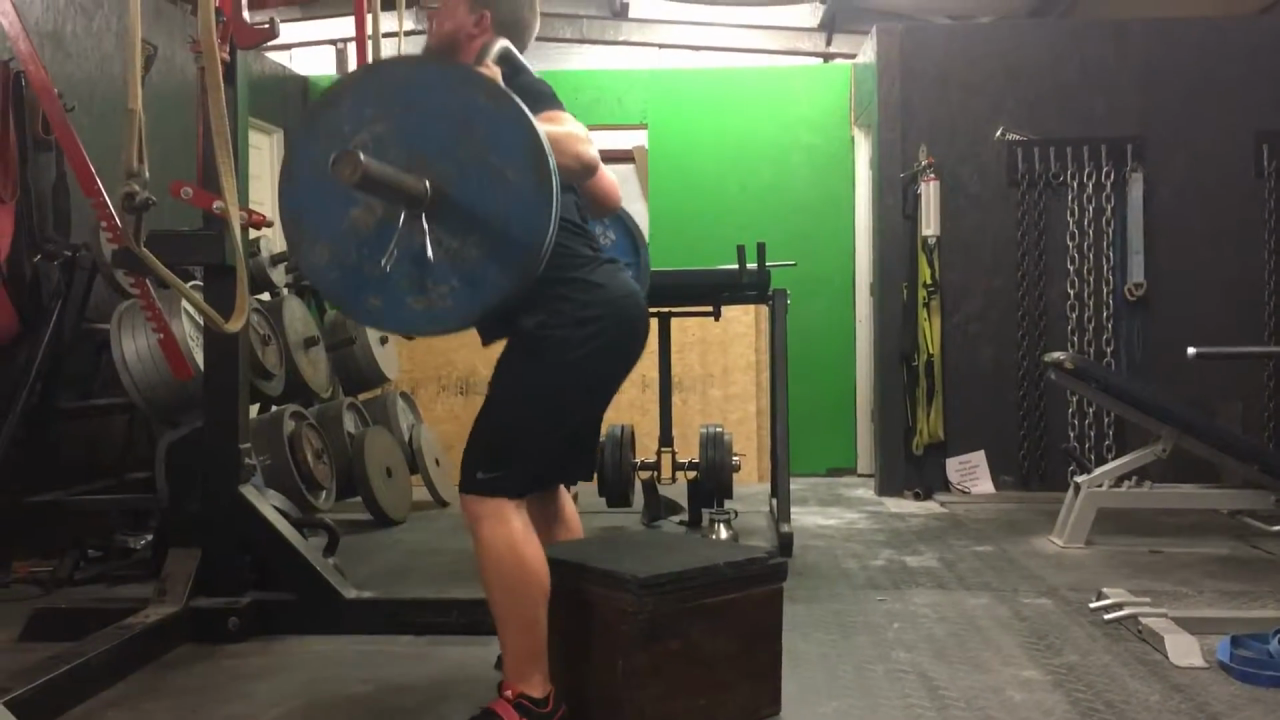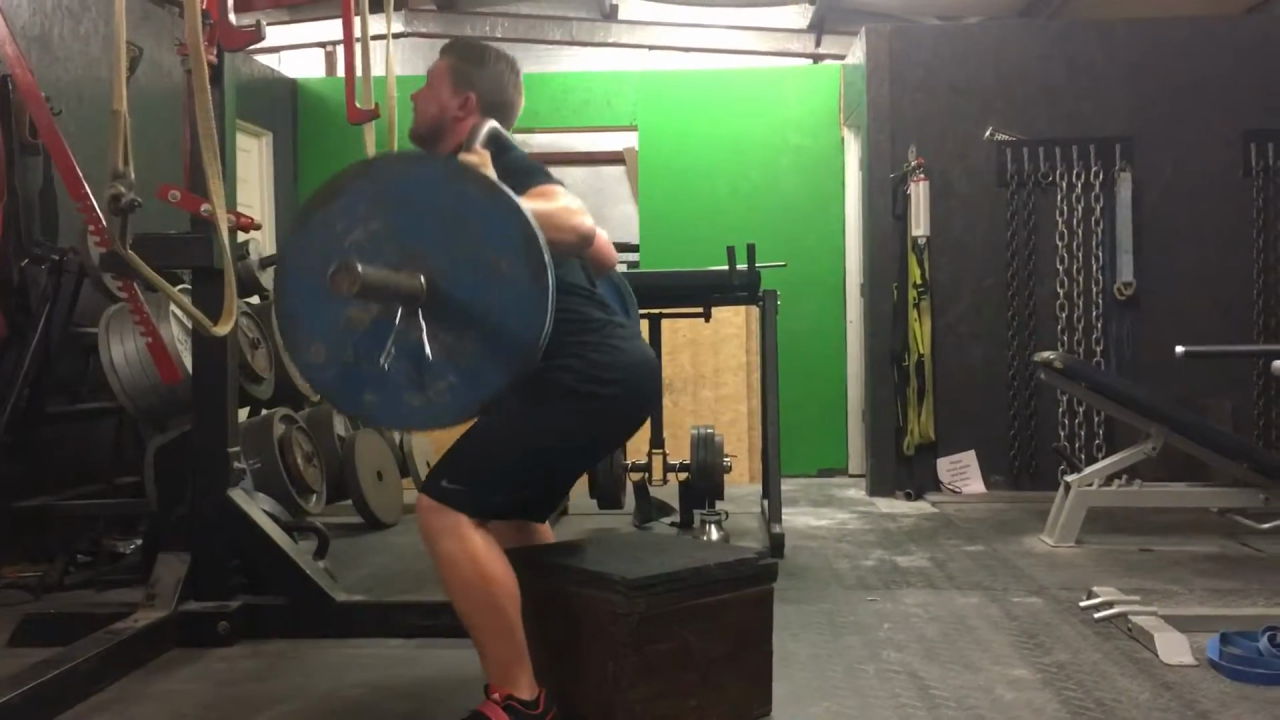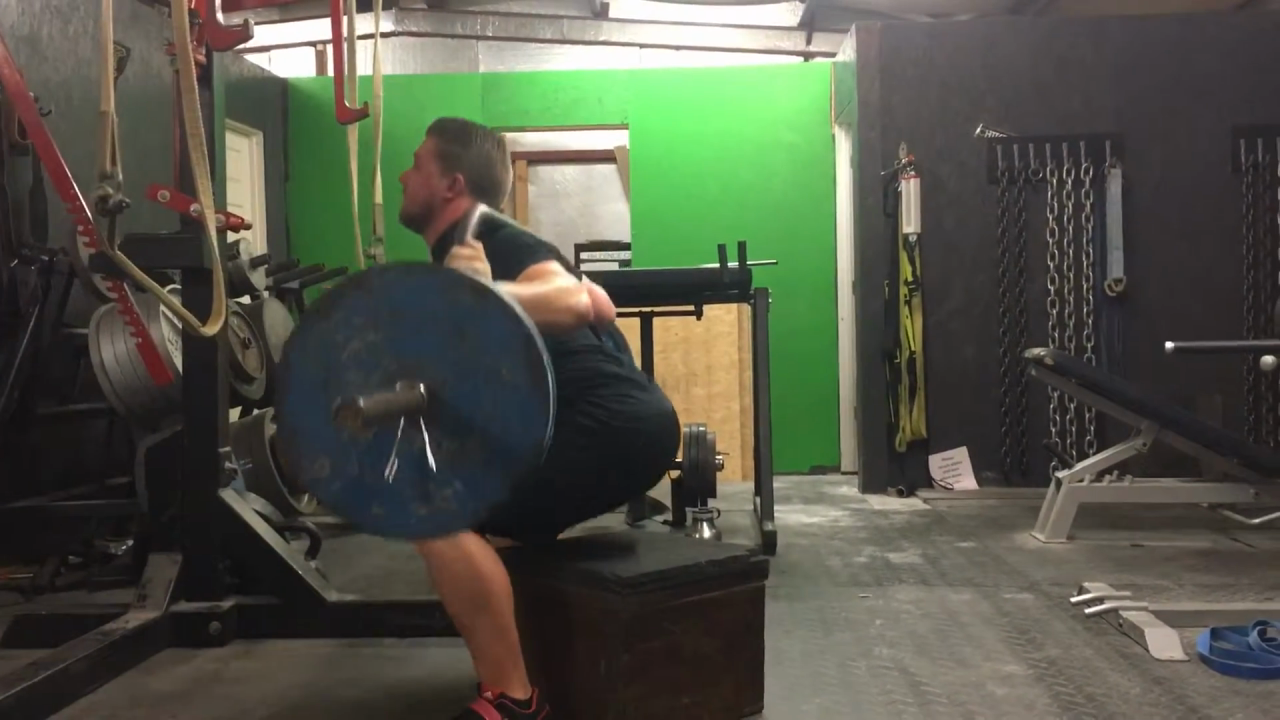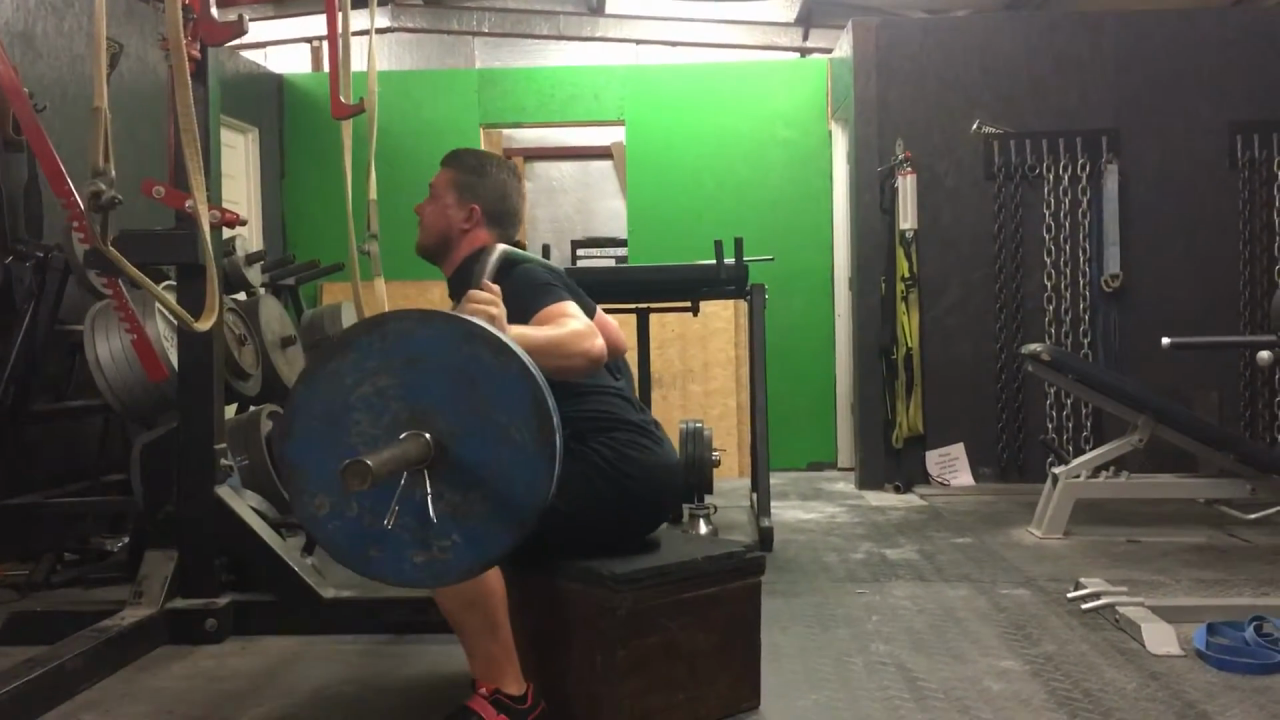
dt=0.4s
person 1, frame 1
left shoulder: (498, 82)
right shoulder: (506, 87)
left elbow: (576, 150)
right elbow: (604, 187)
left hip: (573, 315)
right hip: (592, 308)
left knee: (492, 494)
right knee: (536, 484)
person 1, frame 2
left shoulder: (486, 163)
right shoulder: (491, 167)
left elbow: (575, 223)
right elbow: (601, 250)
left hip: (587, 373)
right hip: (606, 364)
left knee: (447, 507)
right knee: (504, 505)
person 1, frame 3
left shoulder: (487, 245)
right shoulder: (484, 245)
left elbow: (571, 301)
right elbow: (600, 305)
left wrist: (488, 294)
left hip: (613, 426)
right hip: (627, 419)
right knee: (488, 514)
person 1, frame 4
left shoulder: (501, 279)
right shoulder: (501, 275)
left elbow: (587, 346)
right elbow: (614, 339)
left wrist: (504, 336)
left hip: (620, 471)
right hip: (626, 463)
